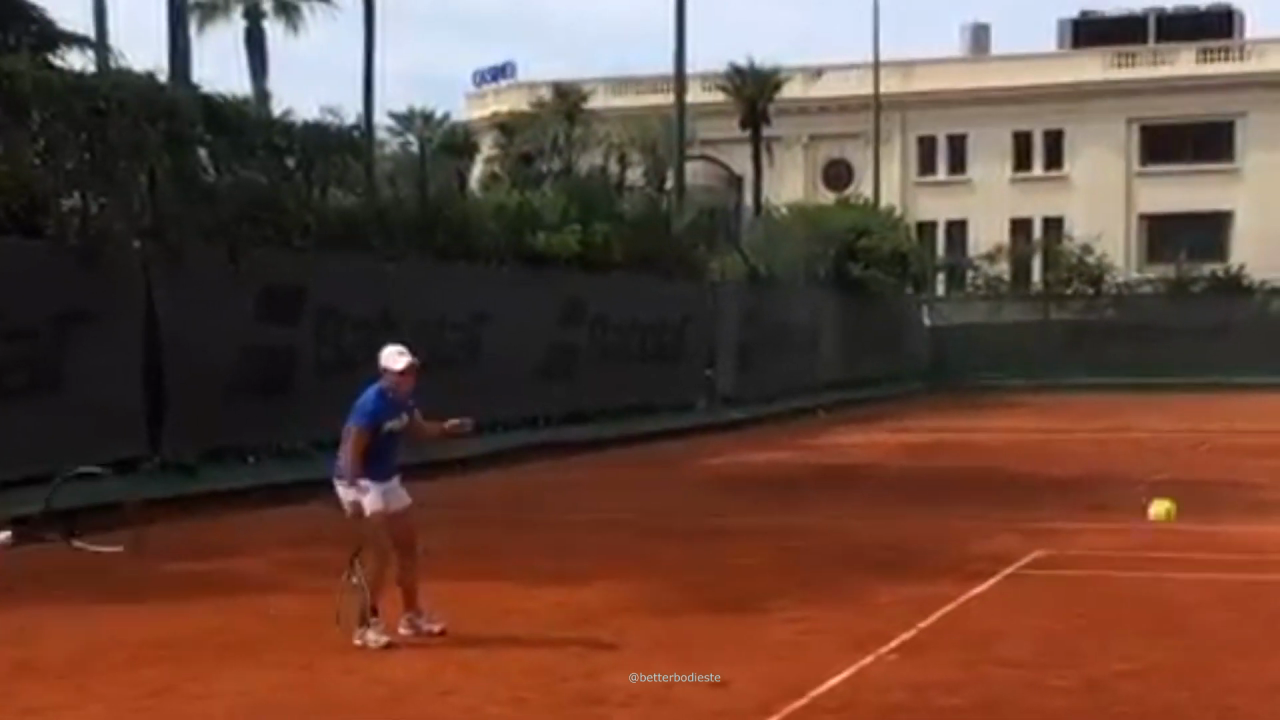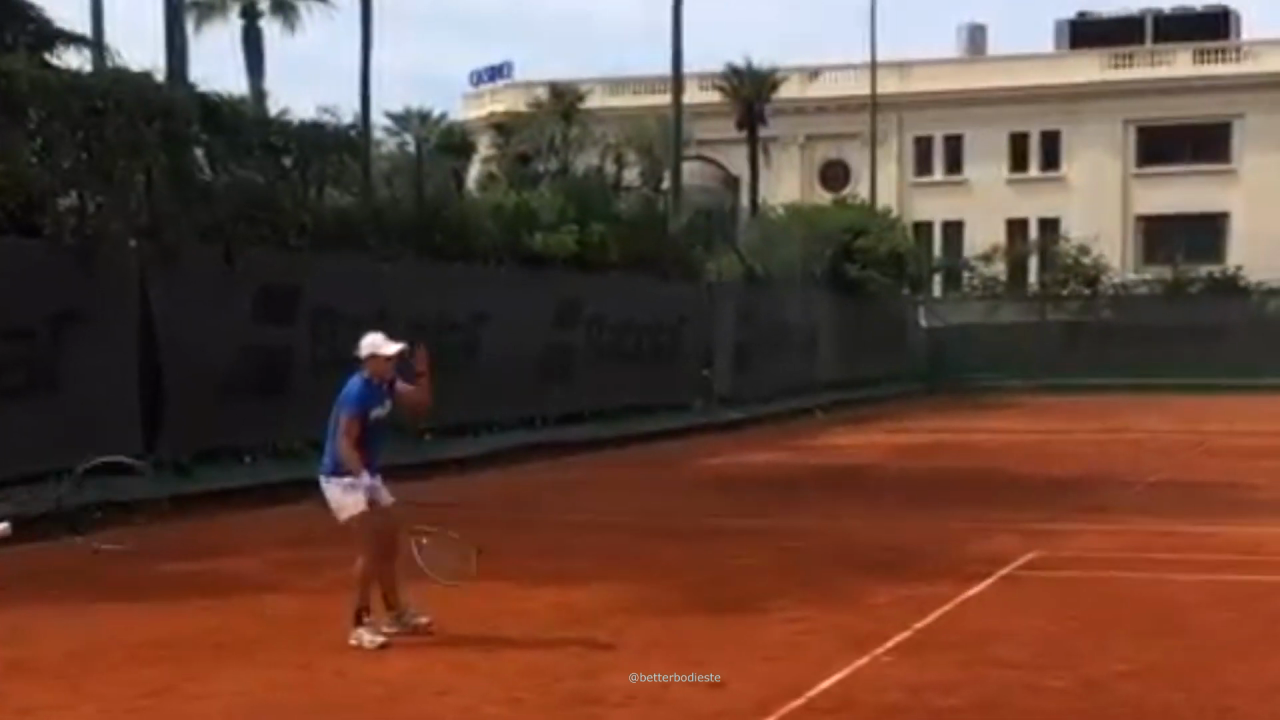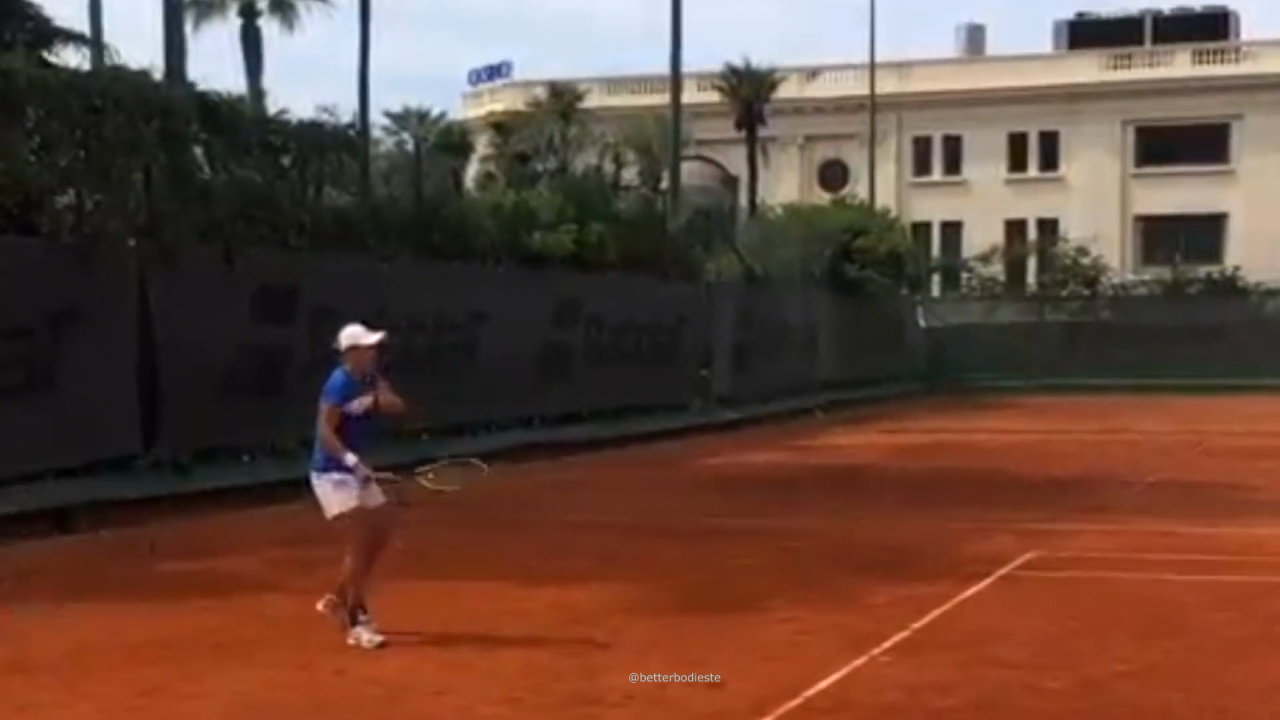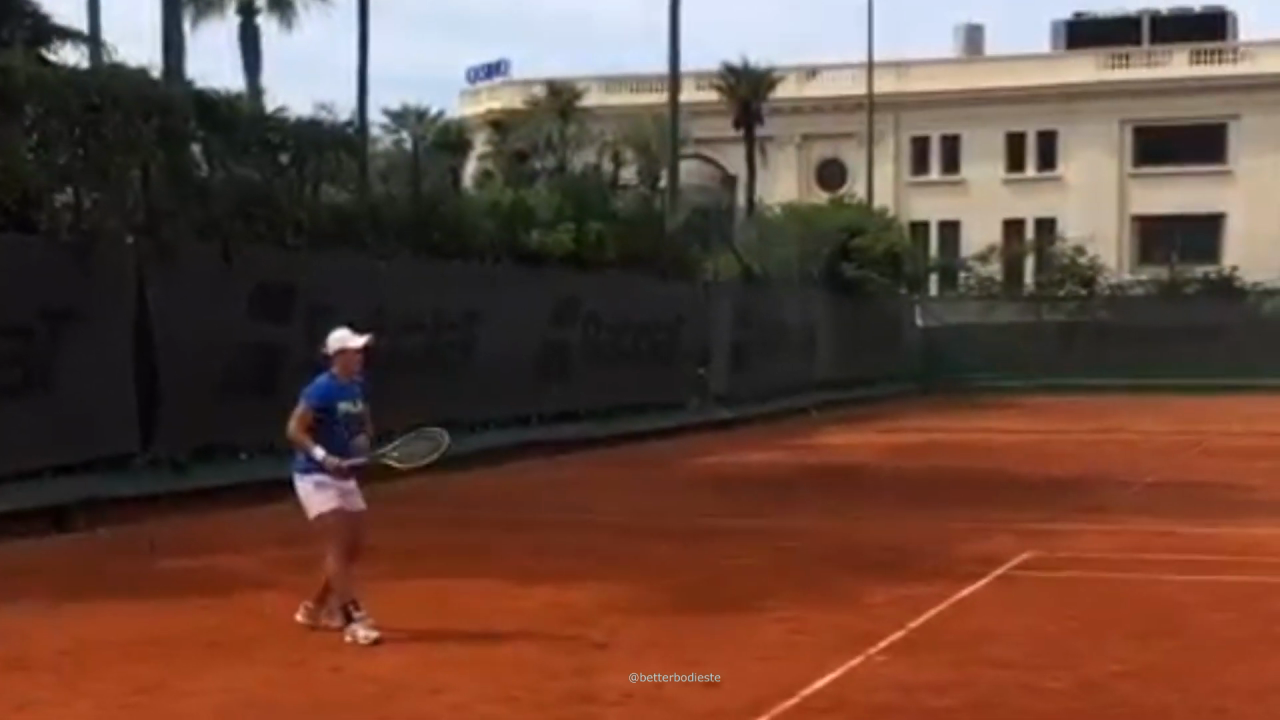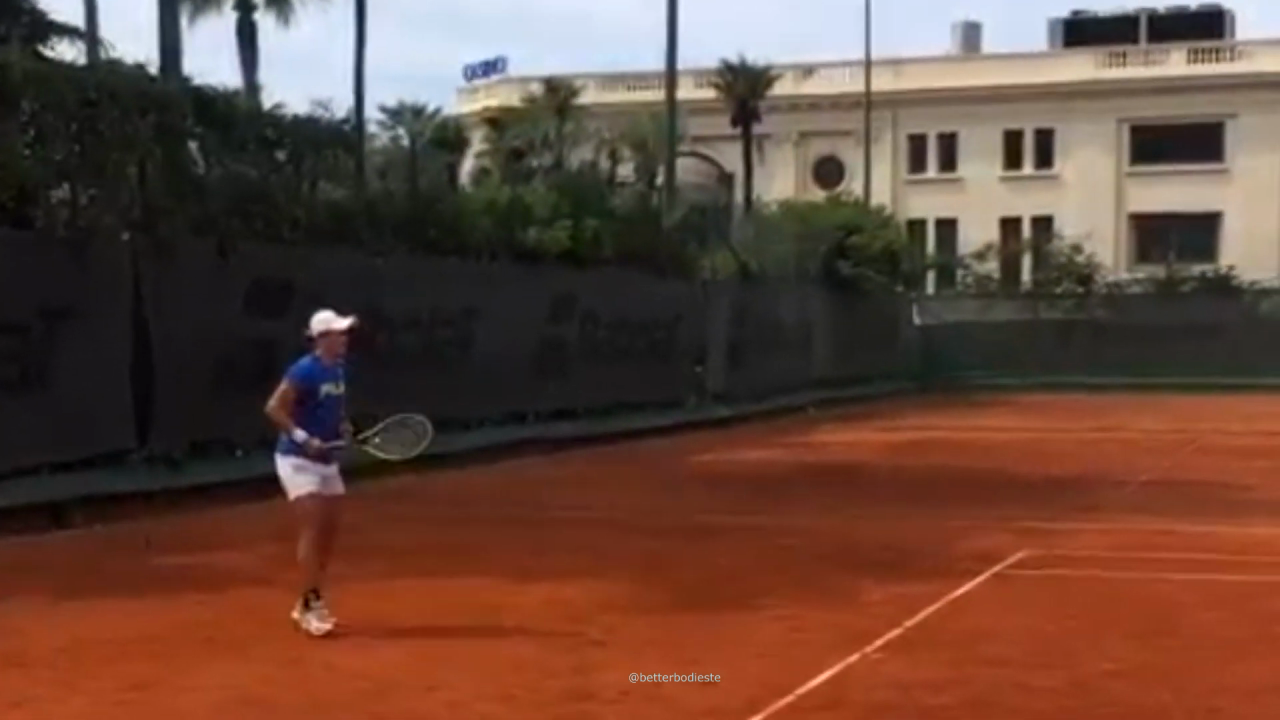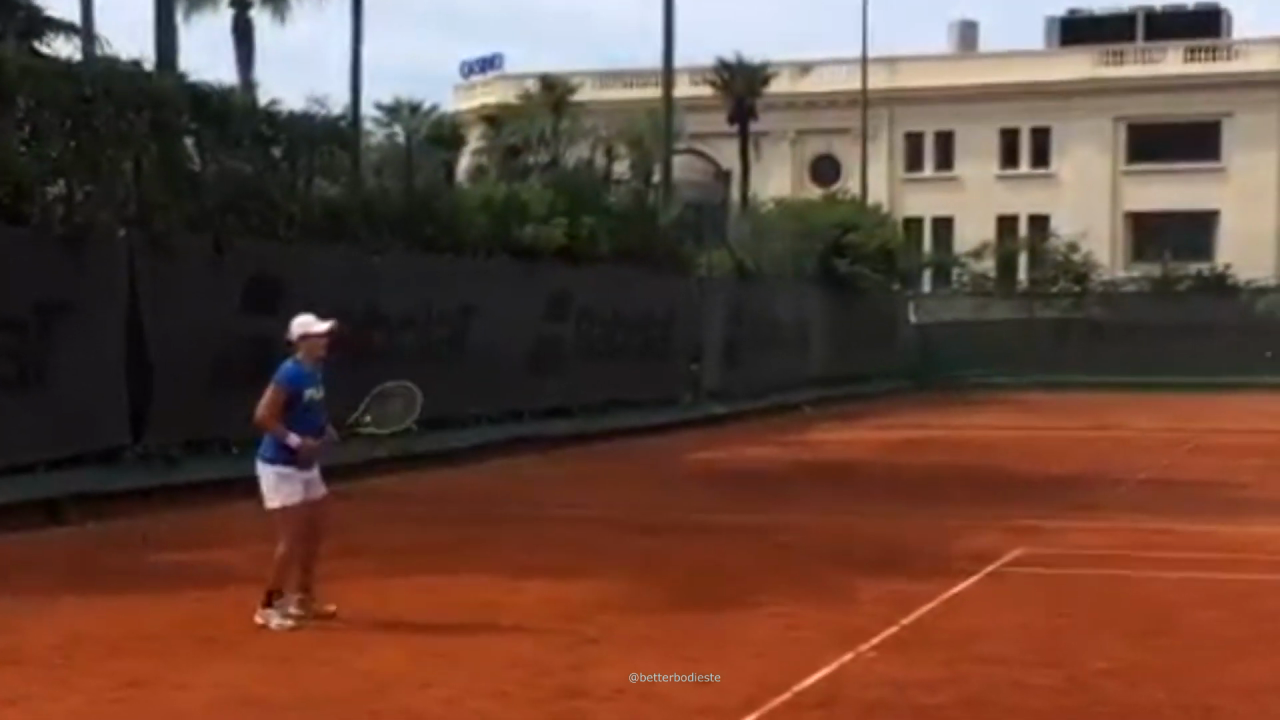
dt=0.2s
person 1, frame 1
left shoulder: (404, 397)
right shoulder: (370, 404)
left elbow: (419, 428)
right elbow: (350, 452)
left wrist: (447, 428)
right wrist: (353, 497)
left hip: (388, 480)
right hip: (360, 482)
left knee: (407, 547)
right knee: (380, 551)
left ankle: (412, 617)
right ankle: (368, 626)
person 1, frame 2
left shoulder: (386, 383)
right shoulder: (356, 393)
left elbow: (420, 403)
right elbow: (345, 444)
left wrist: (421, 373)
right wrist: (365, 485)
left hip: (368, 476)
right hip: (343, 478)
left knee: (389, 542)
right knee: (371, 549)
left ankle: (396, 614)
right ankle: (361, 625)
person 1, frame 3
left shoulder: (368, 379)
right shoulder: (338, 385)
left elbow: (397, 406)
right elbow: (324, 433)
left wrist: (372, 401)
right wrist: (355, 462)
left hip: (355, 472)
right hip: (333, 474)
left knee: (379, 537)
right knee: (359, 544)
left ankle: (338, 601)
right ankle: (357, 623)
person 1, frame 4
left shoulder: (357, 386)
right shoulder: (321, 388)
left elbow: (365, 422)
right elbow: (294, 430)
left wrist: (364, 438)
right wrist: (322, 456)
left hip: (343, 476)
right hip: (315, 476)
left knee: (352, 547)
right knee: (339, 546)
left ankle: (316, 609)
right ankle: (354, 620)
person 1, frame 5
left shoulder: (339, 368)
right shoulder: (304, 370)
right elbow: (274, 409)
left wrist: (345, 426)
right wrist: (302, 438)
left hip: (327, 461)
right hip: (298, 460)
left knee: (329, 534)
right knee: (312, 531)
left ankle: (309, 604)
right ankle: (312, 606)
person 1, frame 6
left shoulder: (316, 371)
right shoulder: (289, 374)
right elbow: (262, 416)
left wrist: (325, 429)
right wrist: (295, 440)
left hip: (305, 465)
right hip: (279, 465)
left knee: (314, 533)
right knee: (293, 539)
left ankle: (303, 599)
right ankle: (269, 606)
